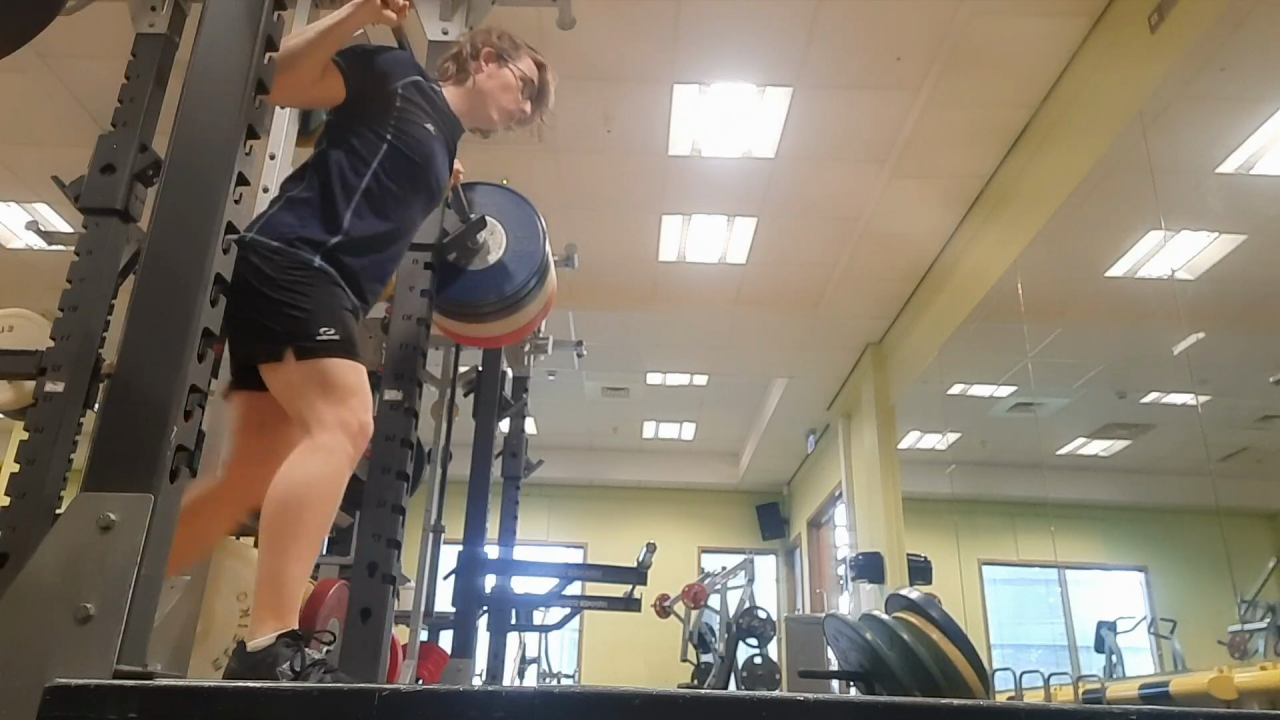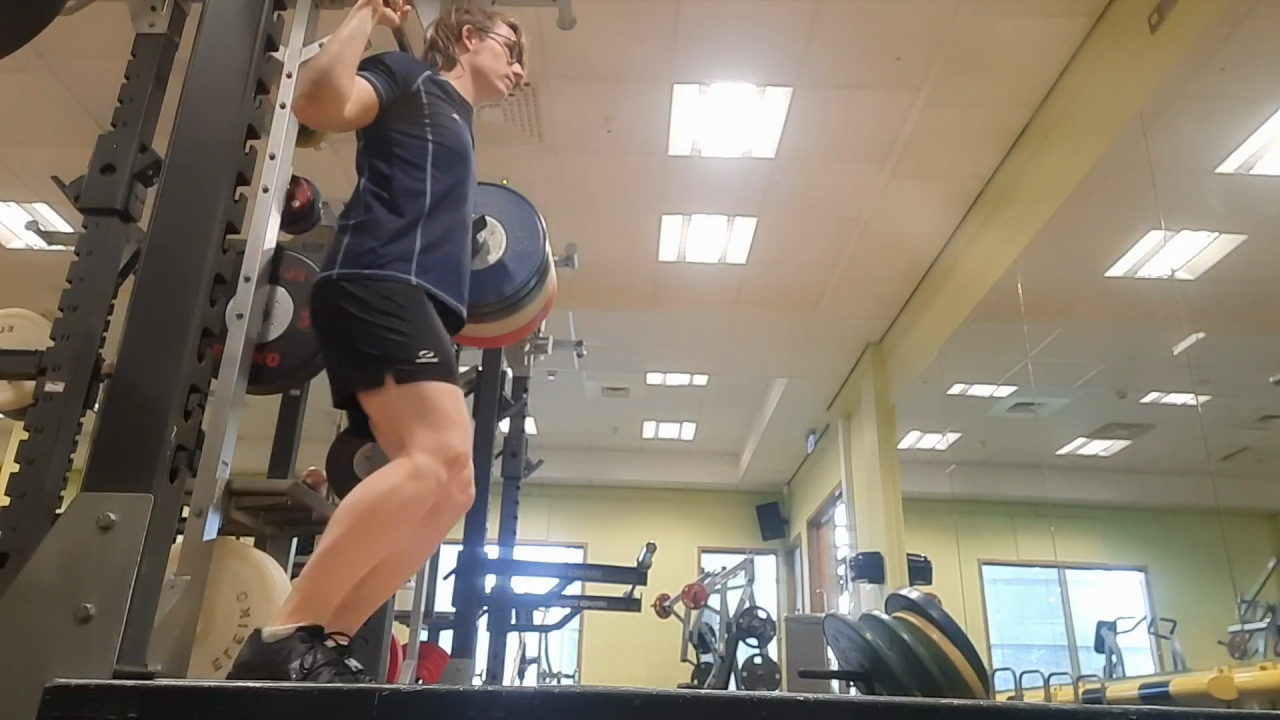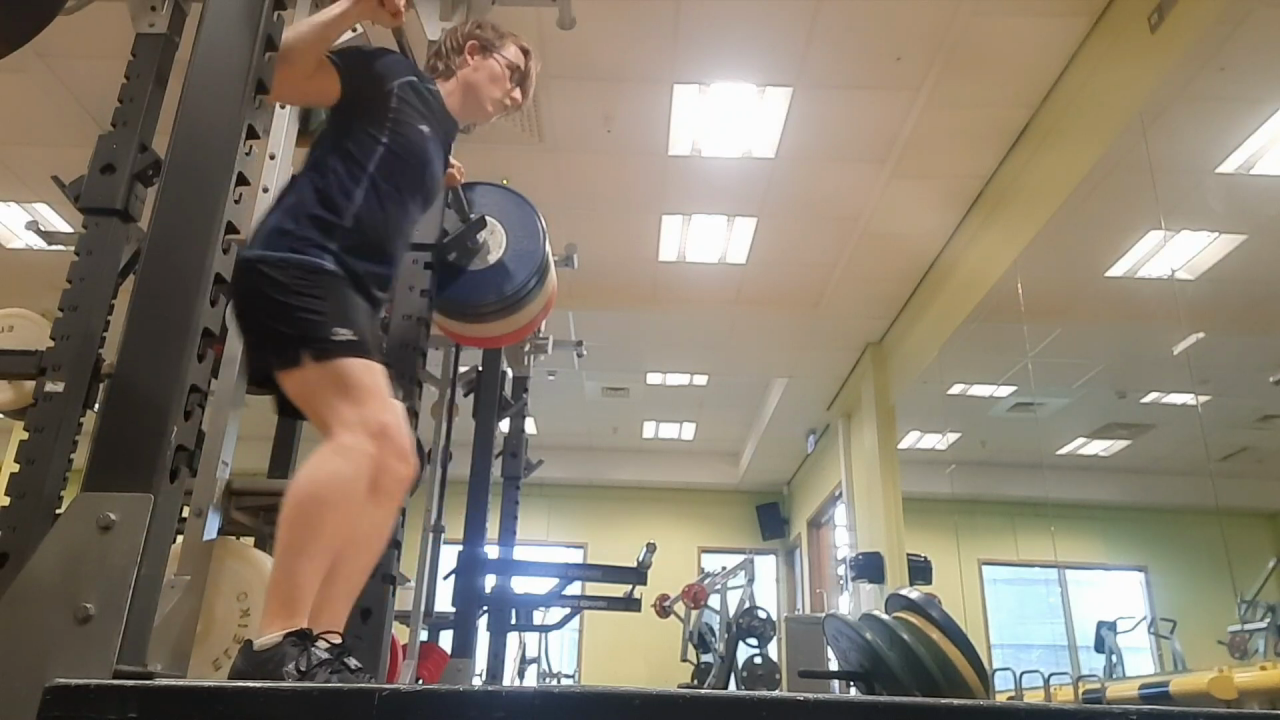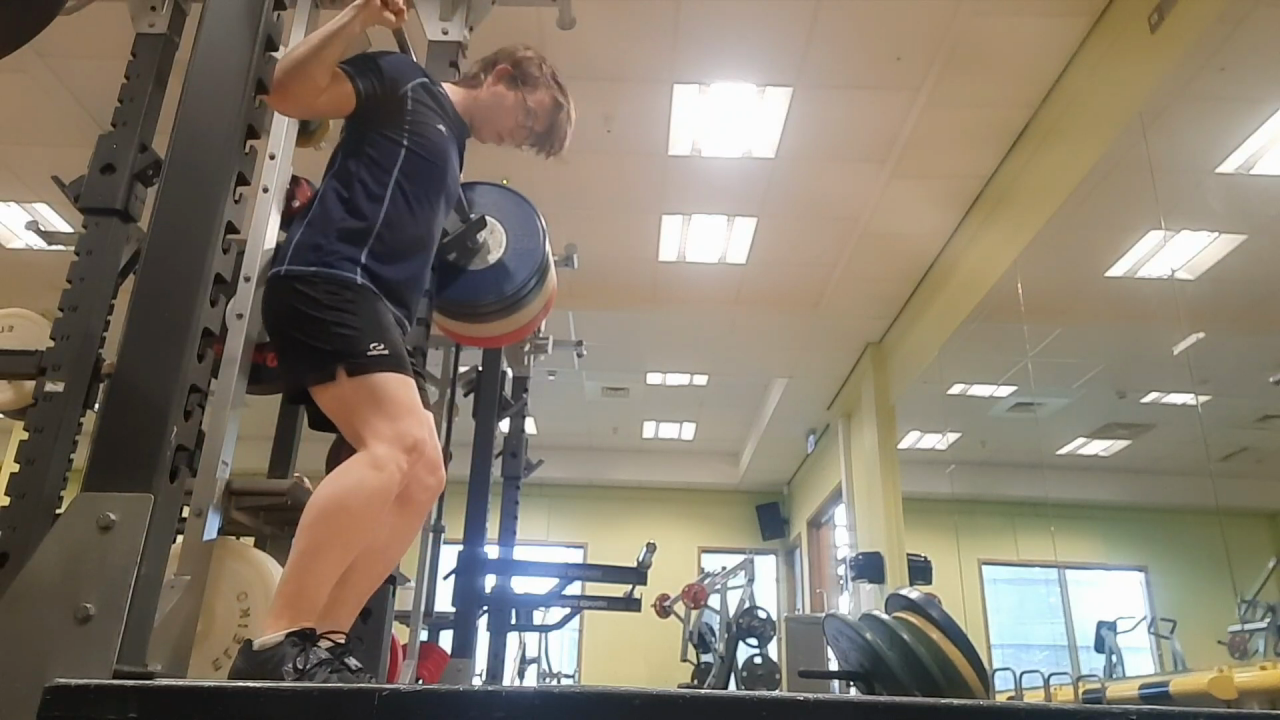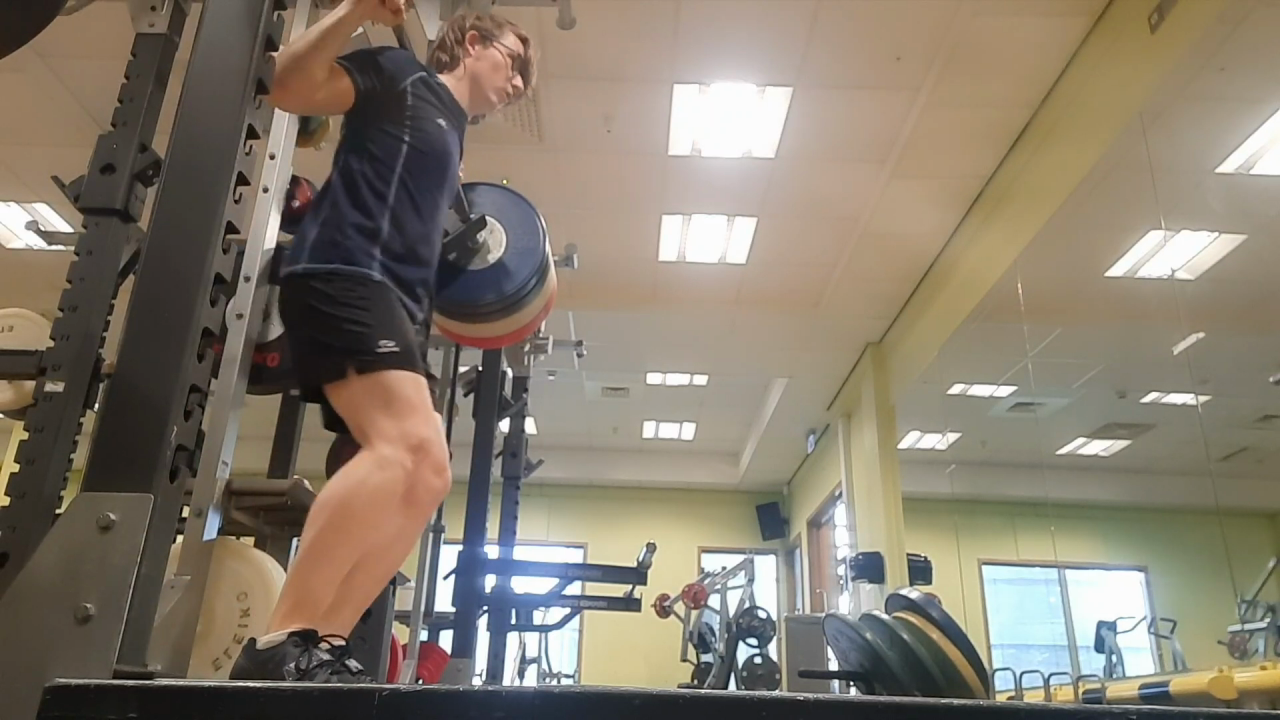
dt=1s
person 1, frame 1
left shoulder: (444, 150)
right shoulder: (396, 78)
right elbow: (281, 81)
left wrist: (440, 198)
left hip: (325, 287)
right hip: (288, 263)
left knee: (254, 473)
right knee: (344, 426)
right ankle: (269, 648)
person 1, frame 2
left shoulder: (452, 124)
right shoulder: (411, 79)
right elbow: (318, 101)
left hip: (412, 304)
right hip: (379, 287)
left knee: (451, 486)
right knee: (434, 458)
left ankle: (324, 645)
right ankle: (284, 640)
person 1, frame 3
left shoulder: (437, 140)
right shoulder: (390, 79)
right elbow: (279, 75)
left wrist: (431, 186)
left hip: (341, 288)
right hip: (297, 267)
left knee: (393, 460)
right knee: (366, 435)
left ankle: (318, 645)
right ankle: (275, 645)
person 1, frame 4
left shoulder: (449, 149)
right shoulder: (403, 83)
right elbow: (287, 90)
left wrist: (457, 217)
left hip: (371, 306)
right hip: (329, 280)
left knee: (421, 474)
right knee: (399, 446)
left ankle: (321, 645)
right ankle: (277, 644)
person 1, frame 5
left shoulder: (452, 137)
right shoulder: (402, 77)
right elbow: (289, 87)
left wrist: (449, 195)
left hip: (386, 298)
right hip: (343, 278)
left knee: (427, 473)
right knee: (403, 447)
left ankle: (323, 647)
right ankle: (278, 645)
